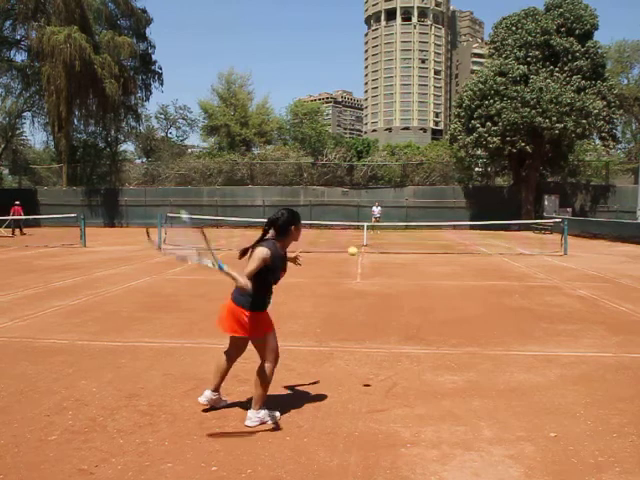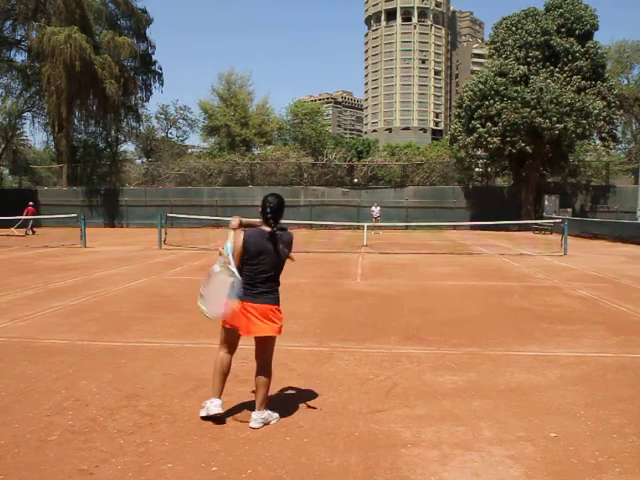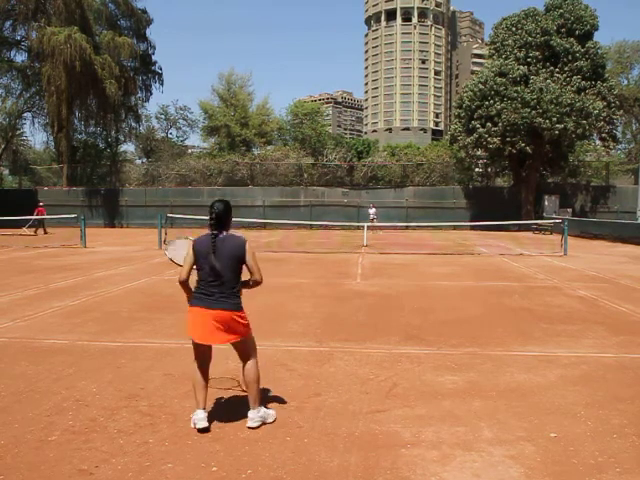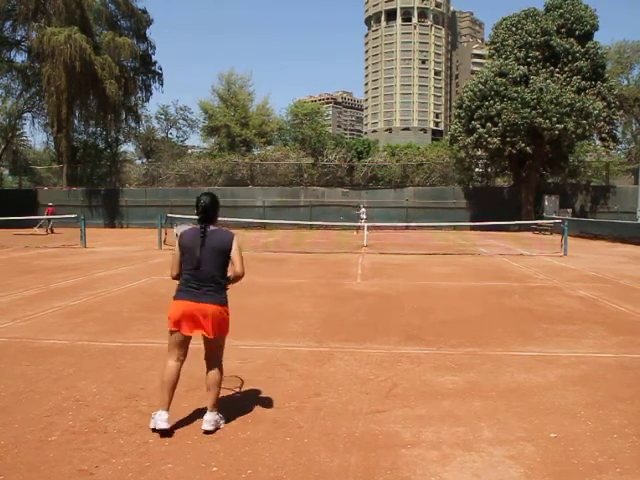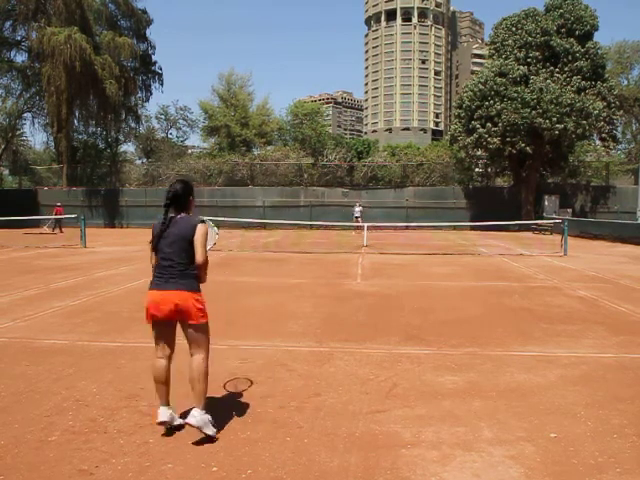
dt=0.5s
person 1, frame 1
left shoulder: (274, 243)
right shoulder: (267, 251)
left elbow: (244, 253)
right elbow: (243, 276)
left wrist: (286, 258)
right wrist: (239, 279)
left hip: (238, 305)
right hip: (253, 311)
left knee: (234, 350)
right knee: (270, 359)
left ankle: (211, 394)
right ankle: (256, 412)
person 1, frame 2
left shoulder: (244, 236)
right shoulder: (287, 238)
right wrist: (244, 225)
left hip: (238, 302)
right hip: (267, 307)
left knee: (226, 351)
right knee: (264, 360)
left ankle: (214, 402)
right ankle: (260, 413)
person 1, frame 3
left shoulder: (197, 243)
right shoulder: (242, 244)
left elbow: (183, 278)
right elbow: (258, 279)
left wrist: (191, 296)
left hip: (201, 310)
right hip: (230, 311)
left knee: (201, 363)
right knee: (249, 357)
left ankle: (201, 414)
right ankle: (256, 410)
person 1, frame 4
left shoulder: (184, 236)
right shoulder: (229, 238)
left elbow: (175, 273)
right elbow: (238, 272)
left hip: (183, 302)
right hip: (214, 305)
left knee: (174, 359)
right knee: (214, 362)
left ankle: (162, 414)
right ankle: (211, 415)
person 1, frame 5
left shoulder: (158, 227)
right shoulder: (197, 226)
left elbow: (156, 262)
right elbow: (201, 260)
right wrist: (202, 276)
left hip: (158, 294)
right hip: (186, 295)
left knee: (162, 353)
right knee: (199, 353)
left ankle: (164, 409)
right ankle: (199, 412)
